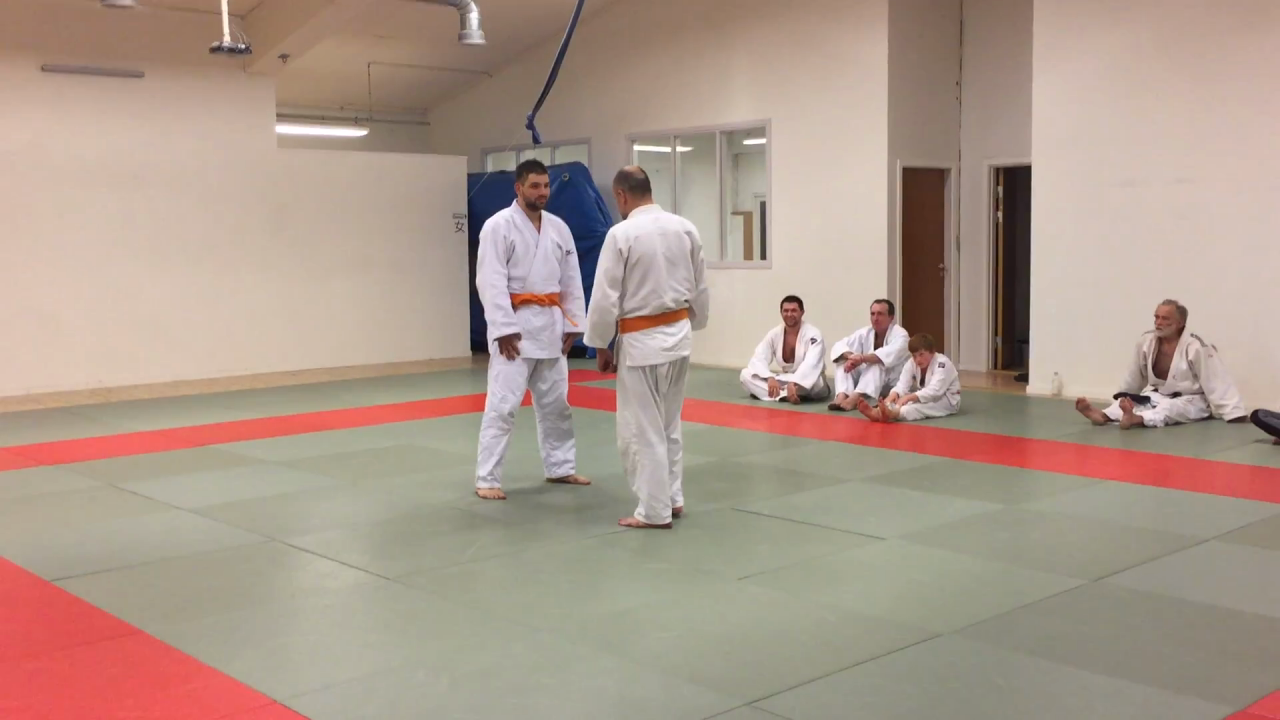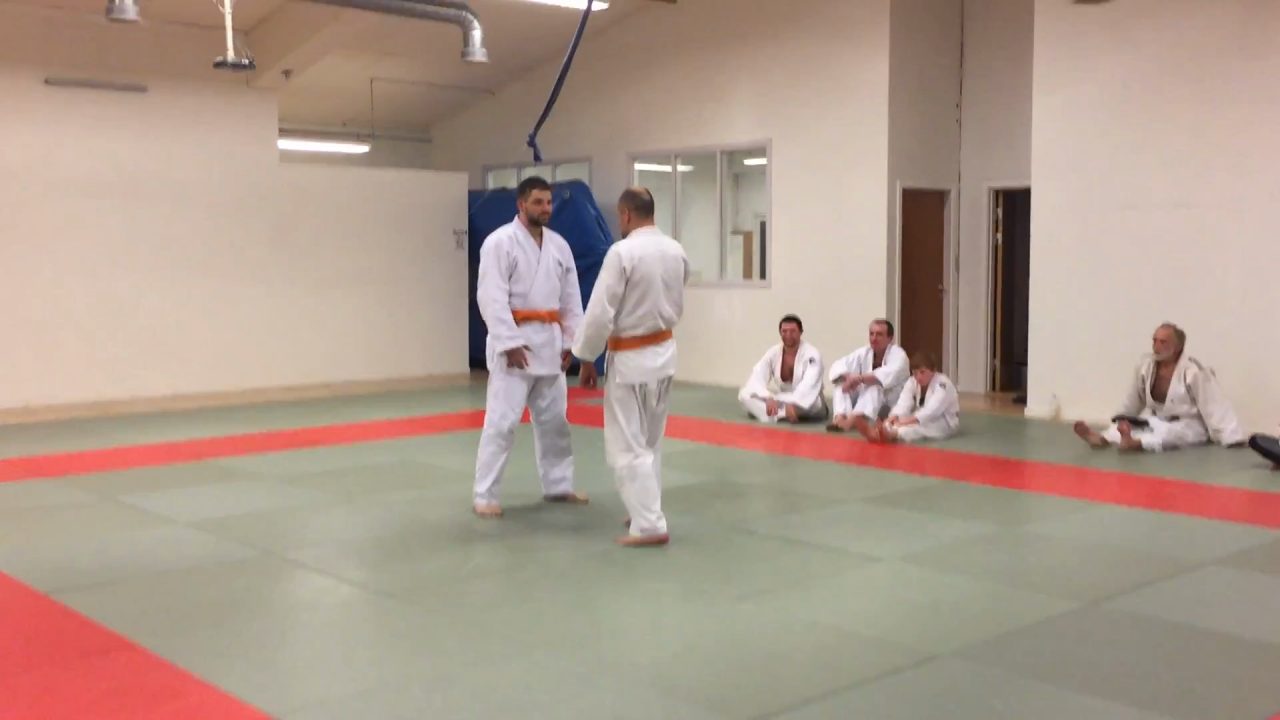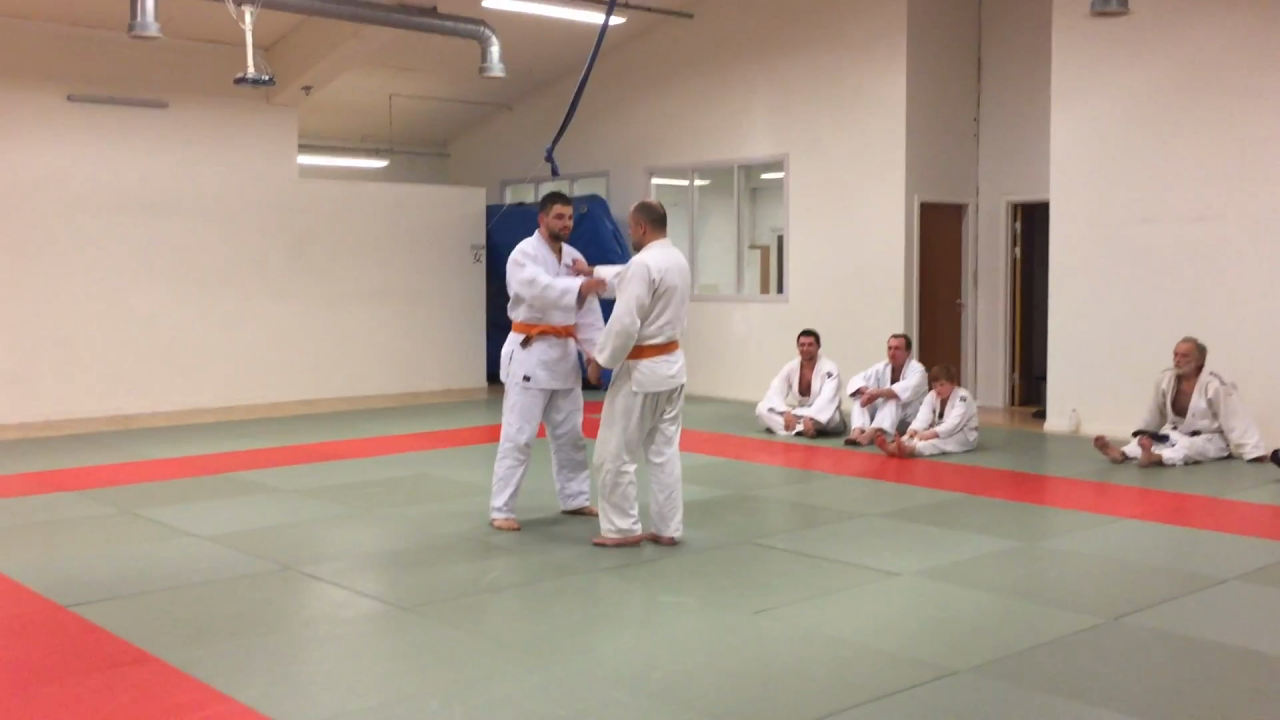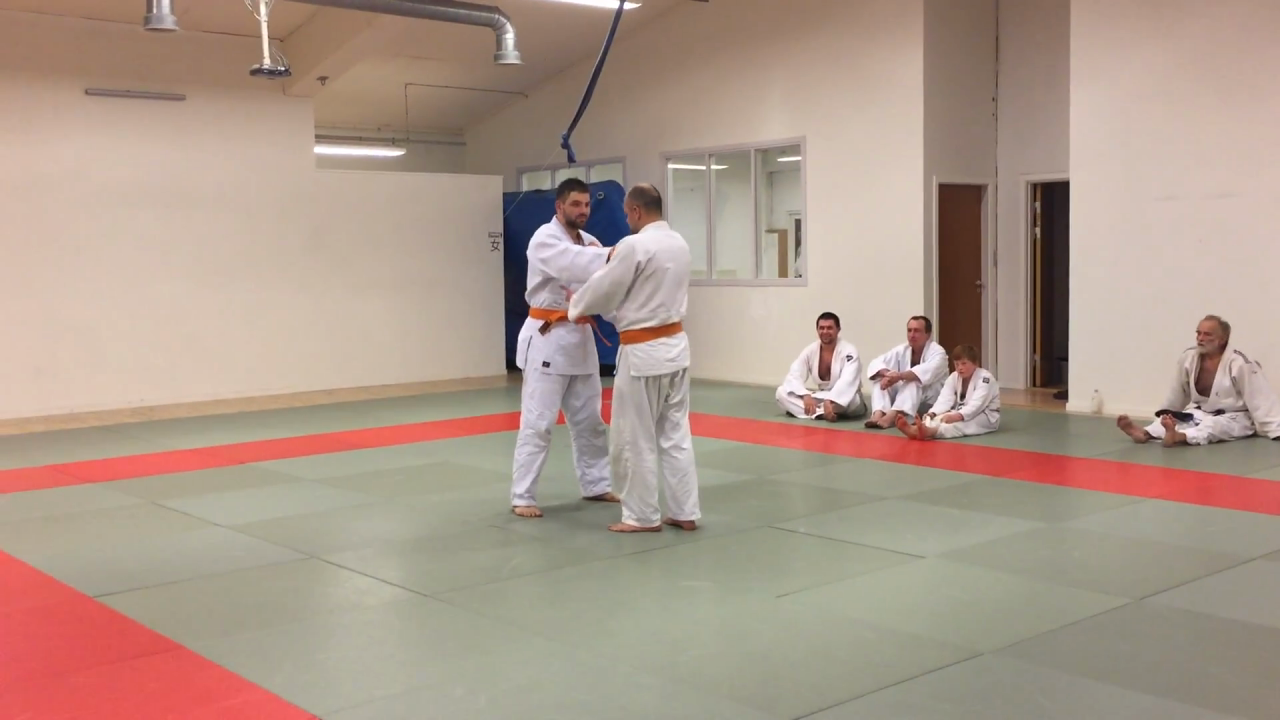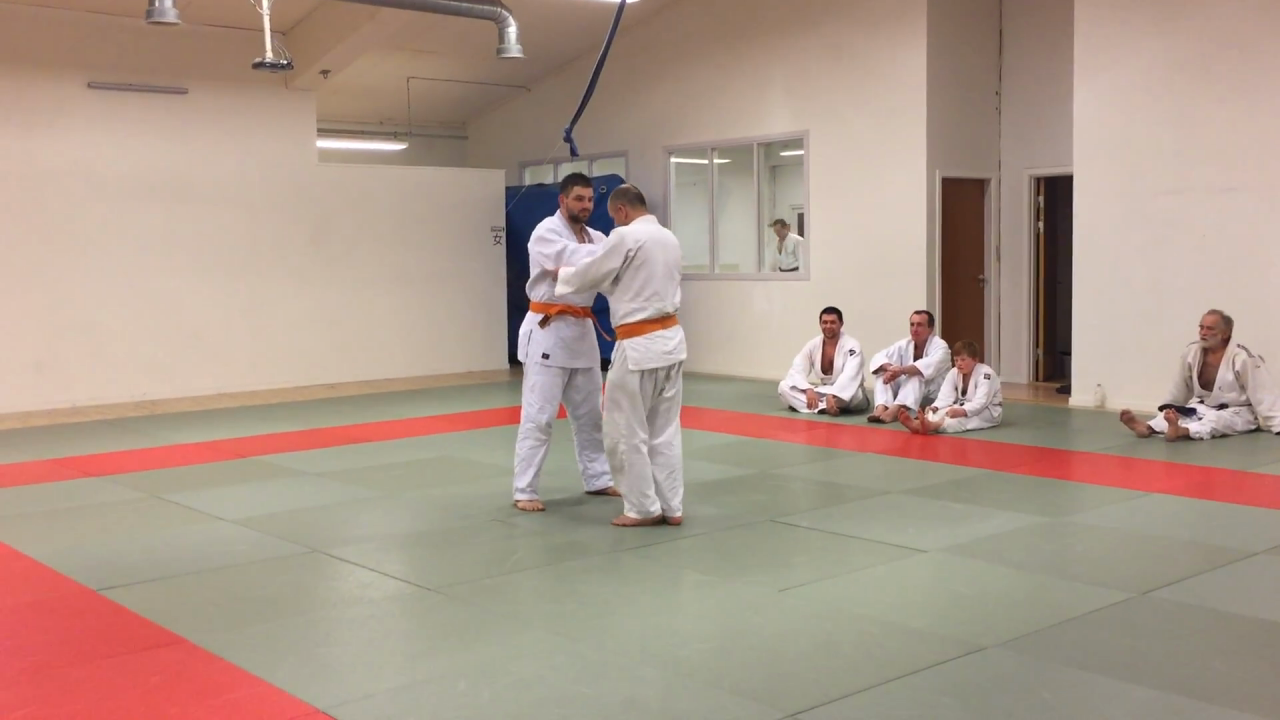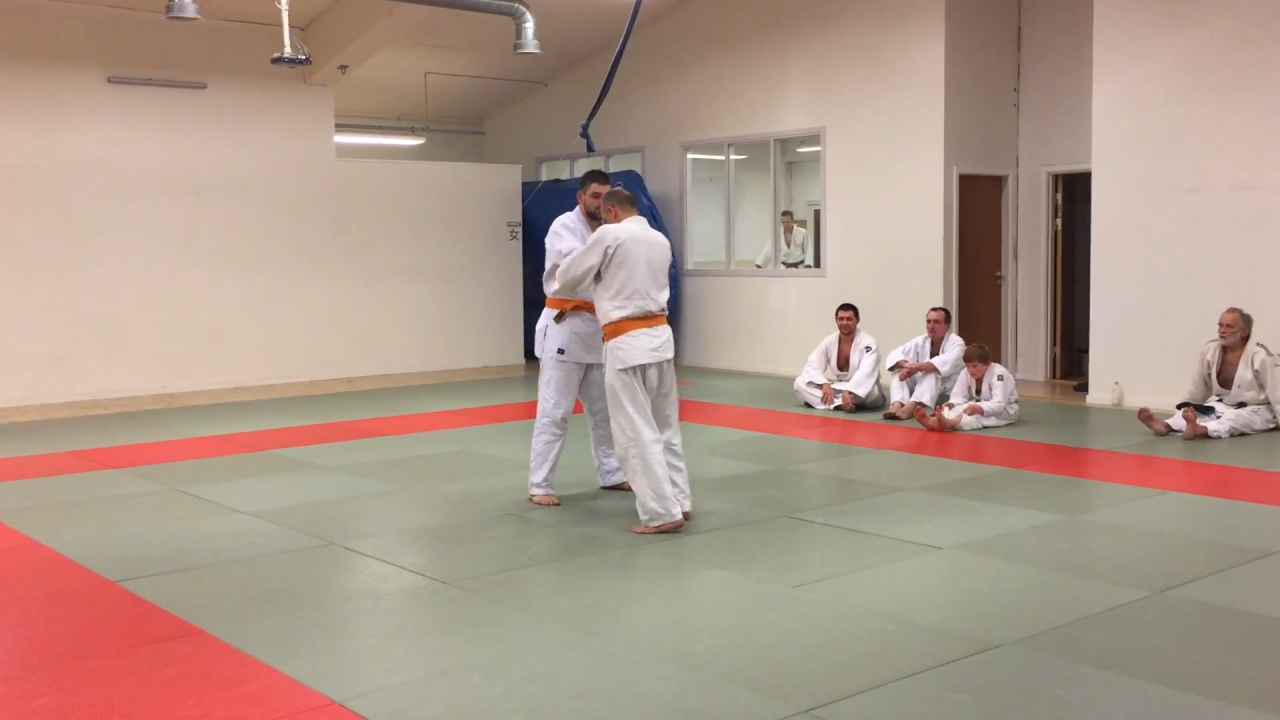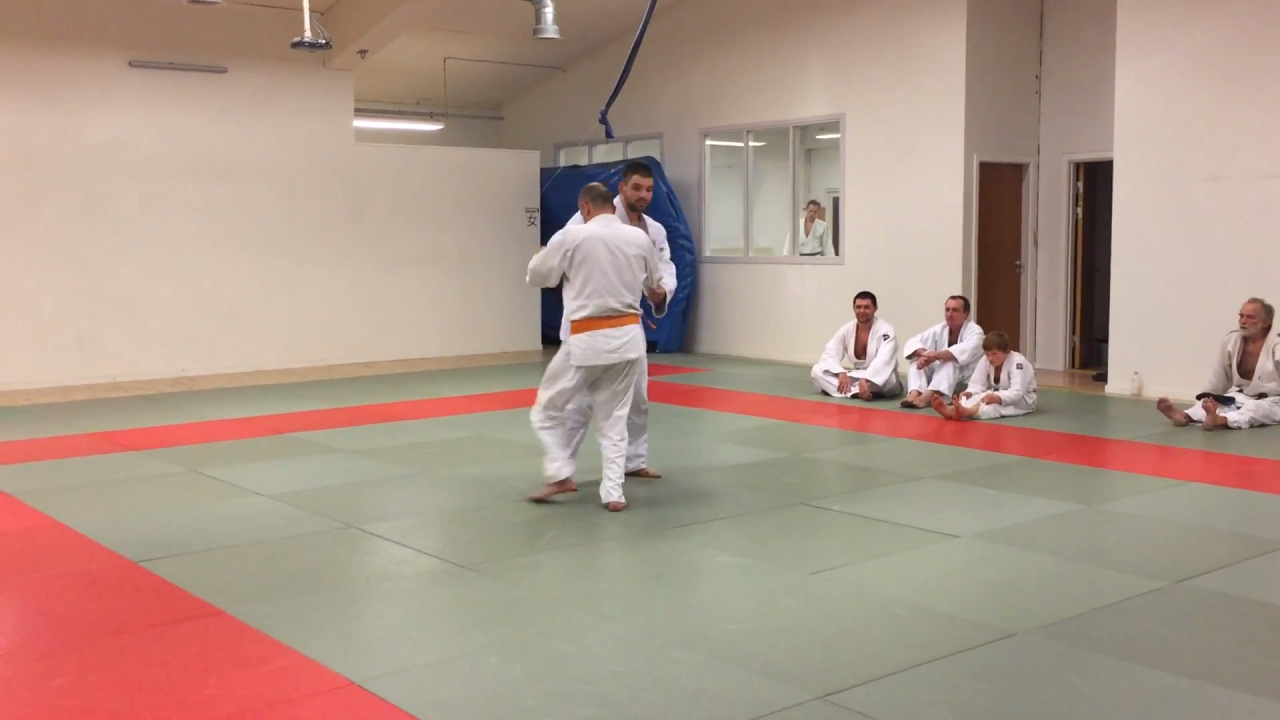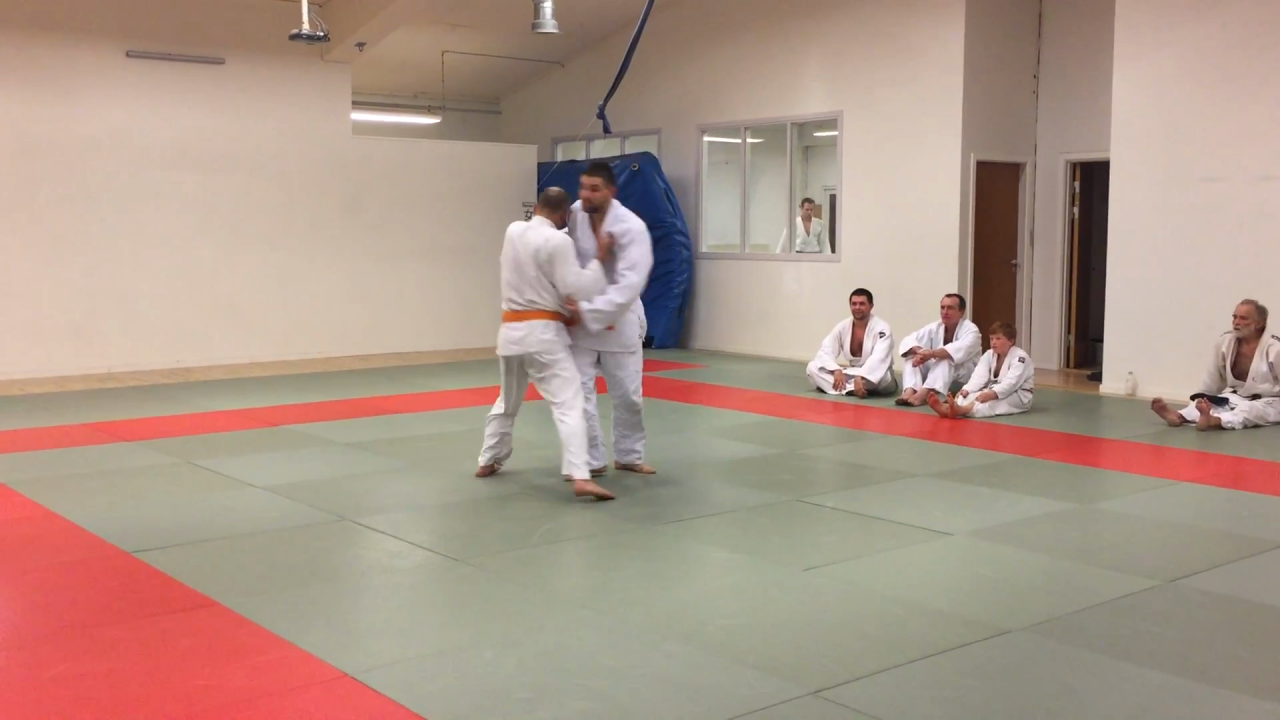
dt=0.4s
person 1, frame 1
left shoulder: (621, 235)
right shoulder: (685, 228)
left elbow: (605, 298)
right elbow: (700, 288)
left wrist: (601, 347)
left hip: (641, 340)
right hip: (678, 334)
left knee: (642, 430)
right knee: (668, 425)
left ankle: (654, 511)
right ankle: (672, 497)
person 1, frame 2
left shoulder: (622, 252)
right shoulder: (677, 252)
left elbow: (600, 313)
left wrist: (585, 358)
left hip: (631, 359)
right hip: (664, 353)
left knee: (627, 446)
right knee: (648, 440)
left ankle: (651, 524)
right ankle: (645, 515)
person 1, frame 3
left shoulder: (643, 263)
right shoulder: (678, 260)
left elbow: (624, 323)
left wrist: (600, 360)
right wrist: (593, 273)
left hip: (642, 368)
right hip: (672, 363)
left knee: (615, 452)
right knee: (664, 451)
left ankle: (623, 528)
right ankle: (668, 528)
person 1, frame 4
left shoulder: (635, 245)
right shoulder: (679, 243)
left elbow: (603, 290)
left wrist: (575, 301)
left hip: (643, 352)
right hip: (675, 345)
left knee: (635, 439)
right knee: (676, 436)
left ankle: (643, 516)
right ankle: (685, 512)
person 1, frame 5
left shoulder: (626, 236)
right shoulder: (669, 238)
left elbow: (590, 277)
left wrist: (562, 273)
left hip: (640, 345)
right hip: (671, 338)
left knee: (625, 432)
right knee: (665, 431)
left ankle: (643, 506)
right ankle: (670, 507)
person 1, frame 6
left shoulder: (609, 235)
right shoulder: (661, 241)
left elbow: (569, 278)
left wrist: (561, 274)
right wrist: (603, 279)
left hip: (627, 344)
right hip: (660, 336)
left knee: (637, 433)
right knee: (665, 429)
left ankle: (663, 514)
right ankle: (679, 502)
person 1, frame 7
left shoulder: (572, 236)
right shoulder: (638, 237)
left elbow: (538, 275)
right elbow: (653, 287)
left wrist: (551, 259)
left hip: (587, 340)
right hip: (628, 337)
left knee: (548, 410)
right knee: (613, 420)
left ankle: (560, 474)
right ankle: (614, 493)
person 1, frame 8
left shoulder: (514, 231)
right shoulder: (556, 241)
right elbow: (578, 290)
right wrist: (600, 259)
left hip: (511, 332)
right hip: (543, 333)
left knee: (508, 399)
right knee: (569, 405)
left ankle: (489, 461)
right ankle: (580, 479)
person 2, frame 1
left shoulder: (558, 227)
right shoulder: (499, 226)
left elbow: (571, 280)
right elbow: (491, 282)
left wrist: (573, 324)
right wrist: (503, 328)
left hip: (550, 324)
right hip: (515, 325)
left knee: (555, 403)
right knee: (503, 404)
left ankle: (560, 467)
right ankle: (487, 479)
person 2, frame 2
left shoulder: (558, 245)
right shoulder: (500, 242)
left elbow: (570, 297)
right elbow: (491, 296)
left wrist: (571, 342)
right wrist: (509, 341)
left hip: (548, 341)
right hip: (515, 342)
left knee: (554, 419)
right knee: (501, 421)
left ankle: (558, 485)
right ankle: (485, 495)
person 2, frame 3
left shoulder: (575, 258)
right shoulder: (524, 253)
left elbow: (588, 311)
right elbow: (539, 288)
left wrist: (596, 350)
right wrist: (579, 287)
left hip: (565, 354)
right hip: (530, 353)
left knee: (570, 433)
right knee: (518, 435)
left ankle: (575, 499)
right ankle: (501, 509)
person 2, frame 4
left shoulder: (589, 243)
right shoulder: (545, 239)
right elbow: (572, 261)
right wrist: (609, 256)
left hip: (580, 338)
right hip: (546, 339)
left knee: (589, 419)
right knee: (538, 422)
left ankle: (596, 486)
right ankle: (522, 496)
person 2, frame 5
left shoulder: (593, 237)
right shoulder: (547, 231)
right elbow: (568, 257)
left hip: (582, 332)
right hip: (548, 331)
left knee: (590, 413)
right knee: (539, 415)
left ankle: (598, 479)
right ankle: (525, 491)
person 2, frame 6
right shoulder: (564, 226)
left hip: (598, 327)
right hip: (564, 326)
left knee: (606, 408)
right knee: (555, 410)
left ankle: (613, 474)
right ankle: (540, 485)
person 2, frame 7
left shoulder: (654, 230)
left elbow: (665, 269)
left wrist: (663, 289)
left knee: (636, 396)
right knee: (581, 397)
left ankle: (634, 460)
person 2, frame 8
left shoulder: (632, 229)
right shoulder: (576, 214)
left elbow: (629, 286)
left wrist: (586, 310)
left hip: (619, 315)
right hip: (582, 315)
left knee: (627, 393)
right knee: (579, 388)
left ankle: (630, 455)
right ankle: (593, 459)
